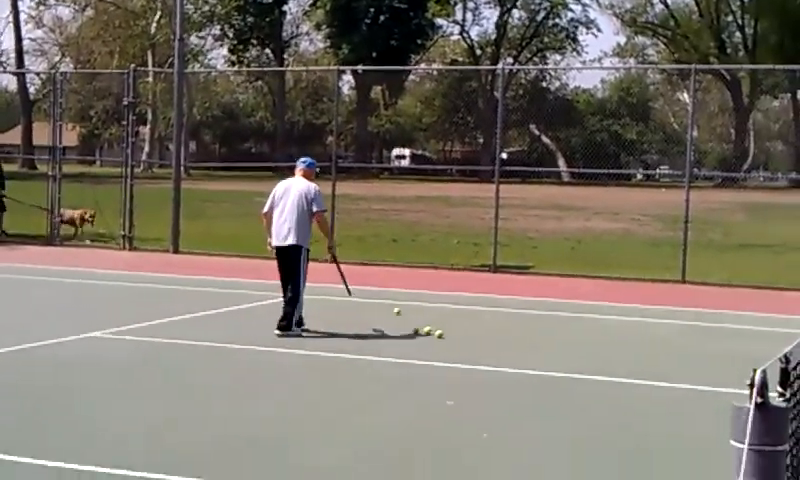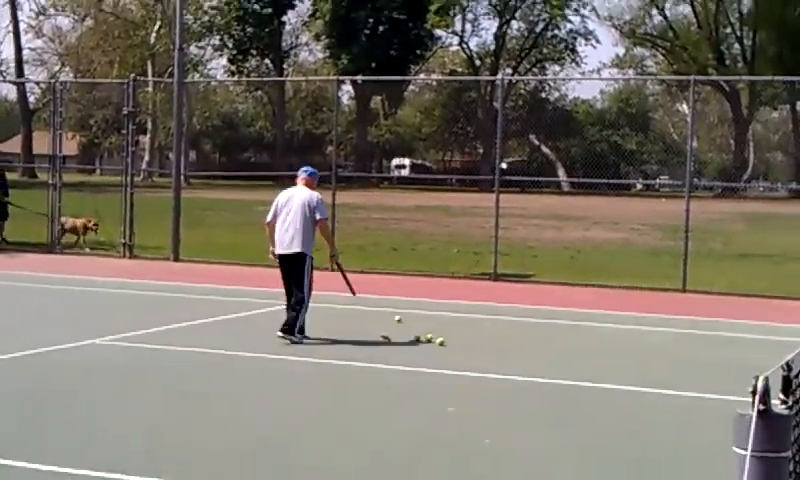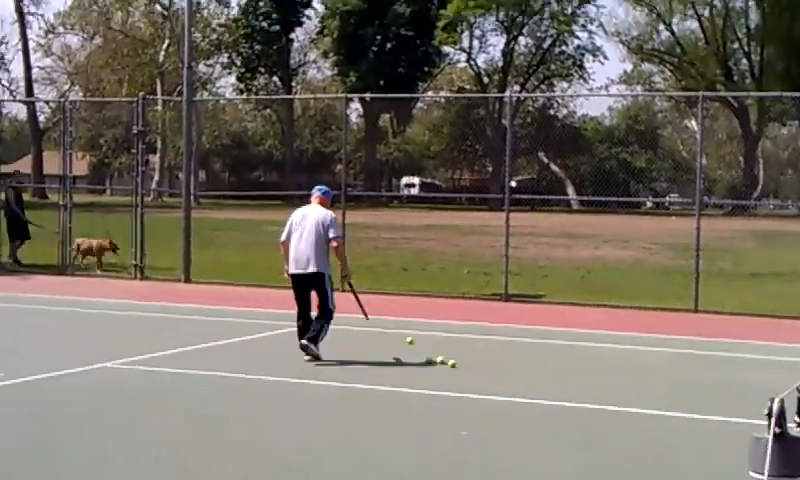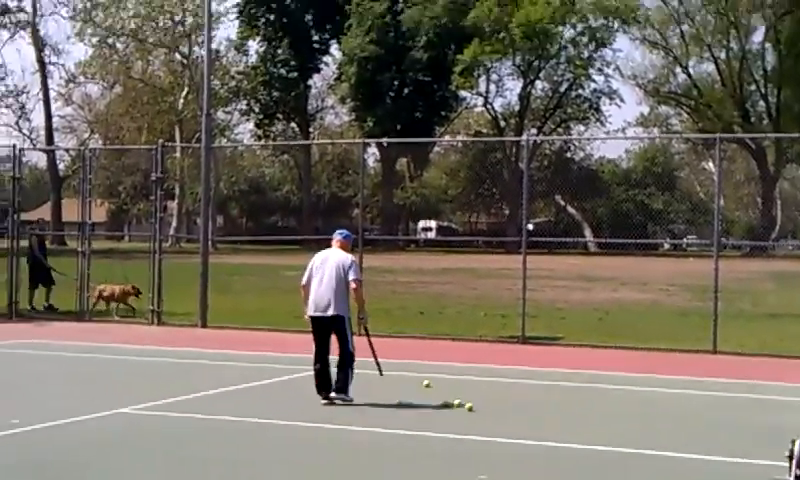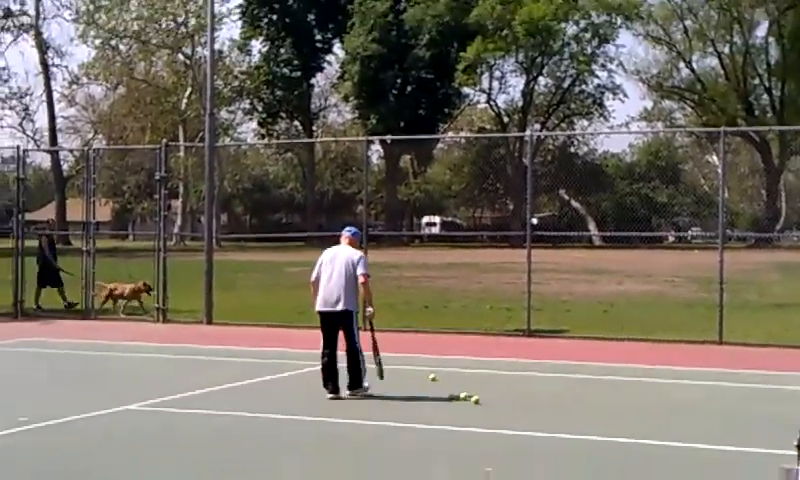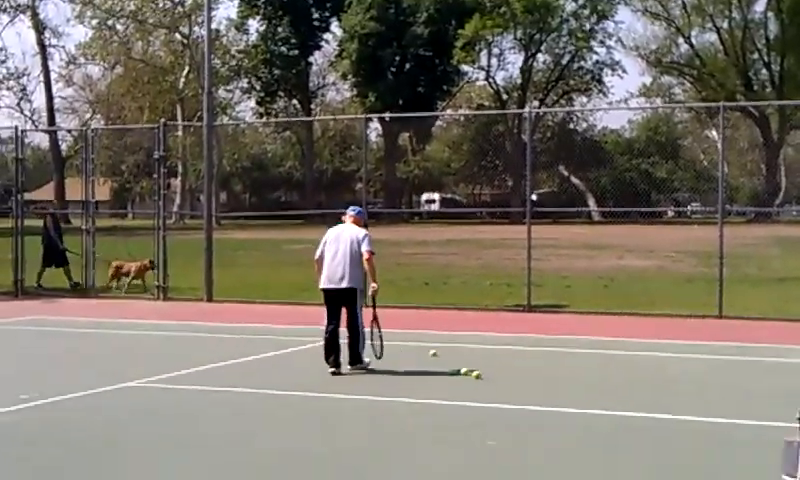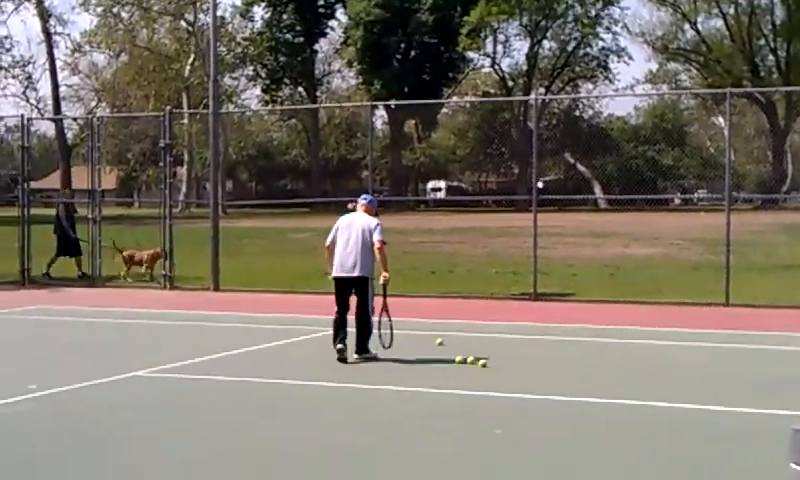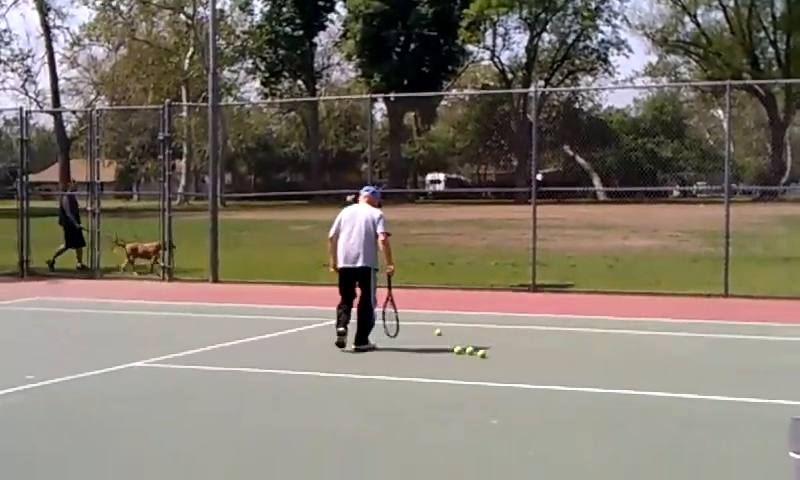
dt=0.1s
person 1, frame 1
left shoulder: (280, 185)
right shoulder: (312, 188)
left elbow: (266, 213)
right elbow: (319, 217)
left wrist: (269, 236)
right wrist: (330, 240)
left hip: (279, 241)
right hip: (298, 242)
left knee: (287, 283)
right knee: (296, 285)
left ankle: (295, 322)
right ankle: (286, 325)
person 1, frame 2
left shoulder: (283, 195)
right shoulder: (314, 197)
left elbow: (269, 222)
right elbow: (322, 225)
left wrist: (272, 245)
right wrist: (332, 248)
left hip: (282, 249)
right hip: (301, 250)
left knee: (291, 291)
right knee: (301, 292)
left ankle: (297, 329)
right ankle: (289, 329)
person 1, frame 3
left shoulder: (297, 213)
right shoulder: (328, 216)
left elbow: (283, 241)
right elbow: (335, 244)
left wrist: (286, 265)
right wrist: (344, 267)
left hip: (296, 269)
right hip: (318, 269)
left knee: (303, 311)
right knee: (326, 309)
left ankle: (309, 350)
right ankle: (310, 340)
person 1, frame 4
left shoulder: (318, 257)
right shoulder: (348, 259)
left elbow: (304, 284)
right elbow: (355, 287)
left wrist: (307, 307)
right wrist: (362, 310)
left hip: (316, 311)
right hip: (338, 312)
left knee: (320, 354)
right knee: (347, 352)
left ankle: (326, 394)
right ankle: (339, 390)
person 1, frame 5
left shoulder: (326, 253)
right shoulder: (357, 255)
left elbow: (314, 280)
right elbow: (362, 280)
left wrist: (316, 302)
right wrist: (369, 305)
left hip: (325, 306)
right hip: (347, 307)
left knee: (328, 349)
right knee: (353, 346)
left ankle: (332, 389)
right ankle: (355, 385)
person 1, frame 6
left shoulder: (331, 232)
right shoulder: (362, 233)
left elbow: (318, 258)
right elbow: (367, 257)
left wrist: (320, 279)
right wrist: (373, 281)
left hip: (329, 283)
right hip: (351, 284)
left knee: (332, 324)
right knee: (354, 323)
left ankle: (333, 363)
right ankle: (355, 360)
person 1, frame 7
left shoulder: (342, 220)
right shoulder: (373, 223)
left elbow: (328, 246)
right elbow: (378, 247)
left wrist: (331, 267)
right wrist: (384, 271)
left hip: (340, 272)
right hip: (363, 273)
left knee: (341, 311)
right knee: (364, 311)
left ankle: (340, 344)
right ankle: (362, 350)
person 1, frame 8
left shoulder: (345, 212)
right shoulder: (376, 214)
left elbow: (331, 237)
right elbow: (382, 239)
left wrist: (333, 260)
right wrist: (389, 263)
left hip: (344, 263)
right hip: (366, 263)
left knee: (346, 300)
right knee: (367, 302)
left ankle: (341, 327)
right ankle: (361, 341)
